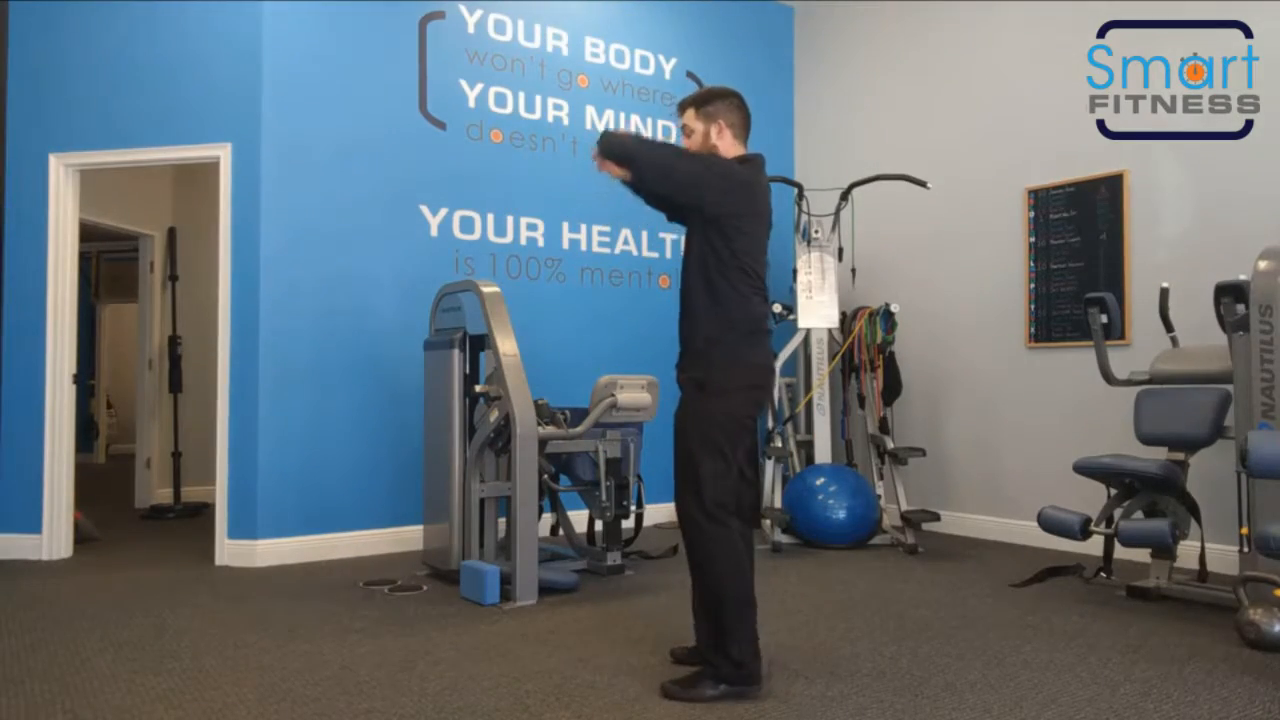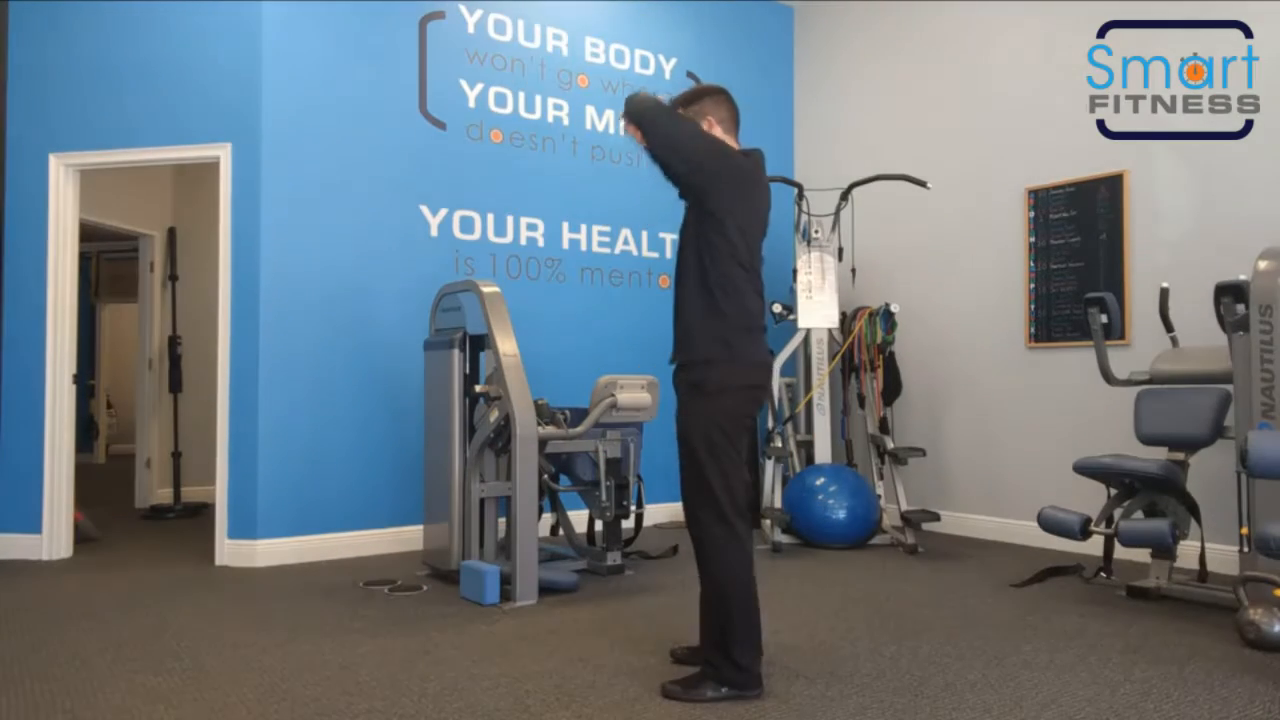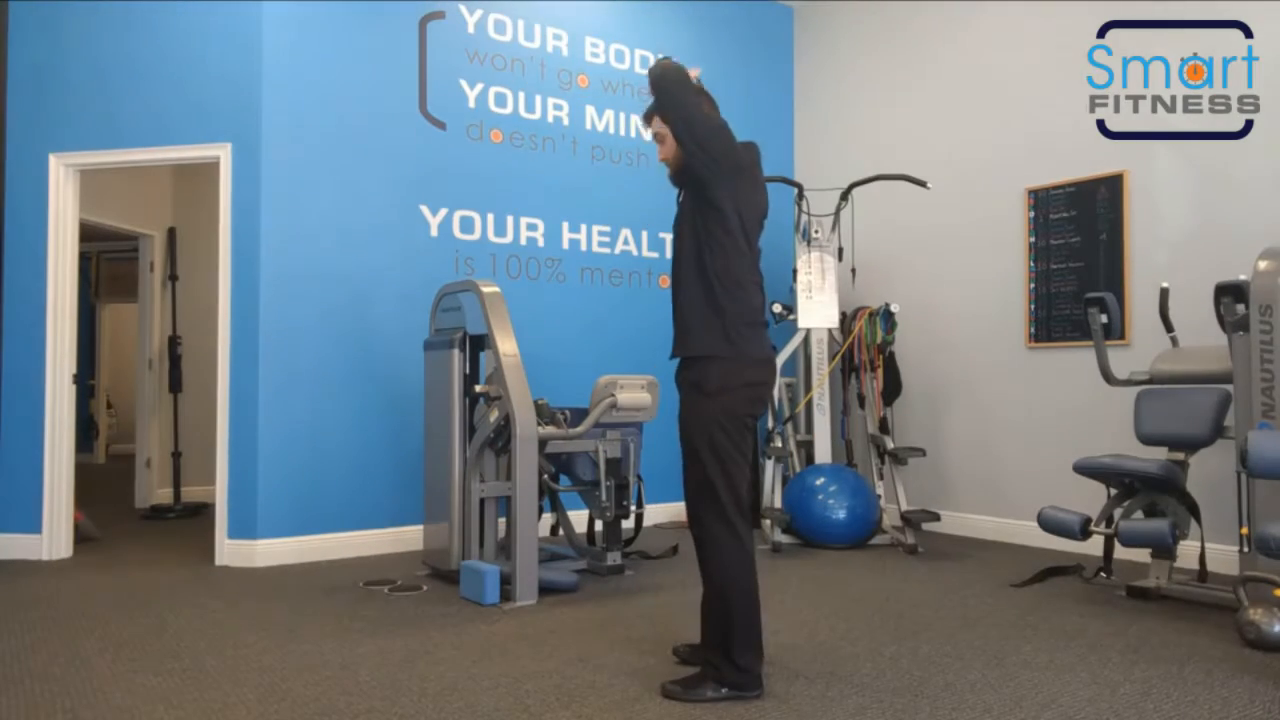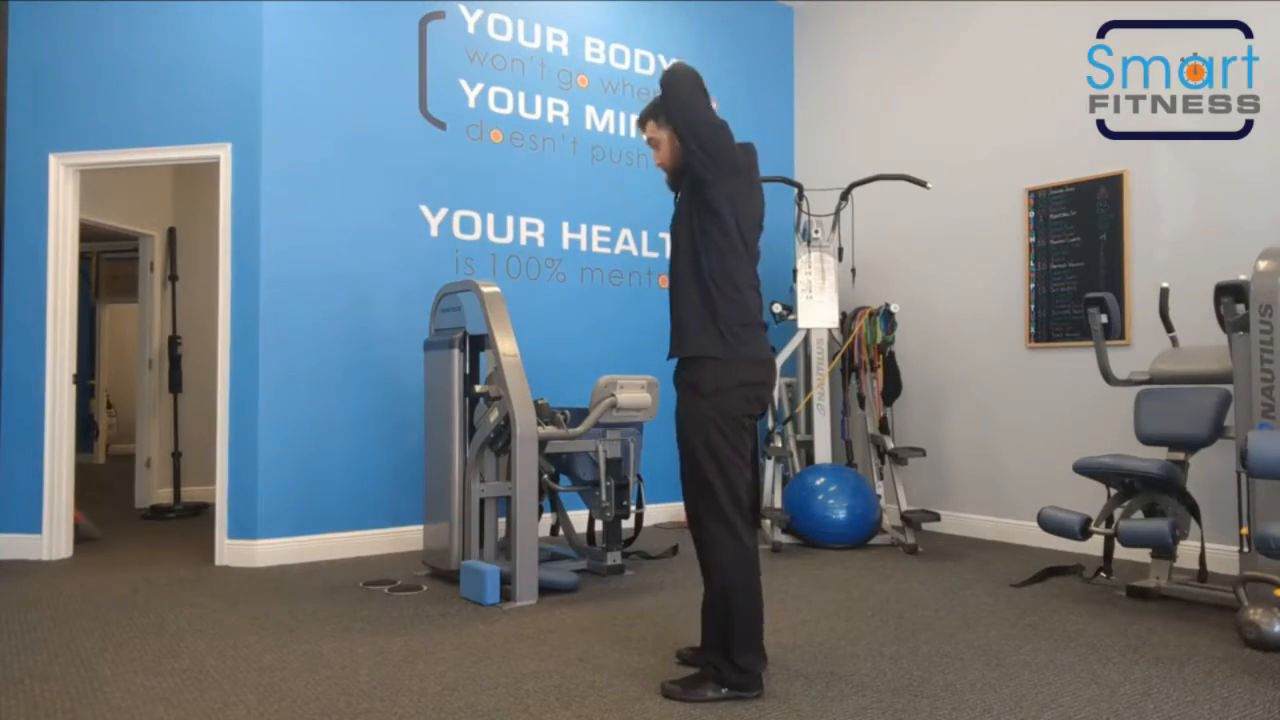
dt=0.2s
person 1, frame 1
left shoulder: (730, 181)
right shoulder: (733, 185)
left elbow: (634, 149)
right elbow: (675, 200)
left wrist: (616, 148)
right wrist: (628, 174)
left hip: (723, 374)
right hip: (732, 369)
left knee: (709, 514)
right knee: (727, 511)
left ankle: (733, 667)
right ankle: (726, 644)
person 1, frame 2
left shoulder: (727, 171)
right shoulder: (732, 180)
left elbow: (644, 112)
right elbow: (673, 143)
left wrist: (644, 119)
right wrist: (653, 134)
left hip: (721, 372)
right hip: (729, 366)
left knee: (717, 518)
right knee: (723, 514)
left ankle: (734, 669)
right ankle: (724, 644)
person 1, frame 3
left shoulder: (723, 164)
right shoulder: (730, 174)
left elbow: (666, 80)
left wrist: (676, 88)
right wrist: (684, 99)
left hip: (722, 368)
right hip: (732, 363)
left knee: (719, 518)
right knee: (723, 513)
left ankle: (735, 670)
right ankle: (727, 644)
person 1, frame 4
left shoulder: (718, 165)
right shoulder: (727, 174)
left elbow: (679, 82)
left wrist: (689, 97)
right wrist: (689, 103)
left hip: (720, 369)
right hip: (734, 364)
left knee: (719, 518)
right knee: (728, 514)
left ankle: (735, 669)
right ankle: (733, 647)
